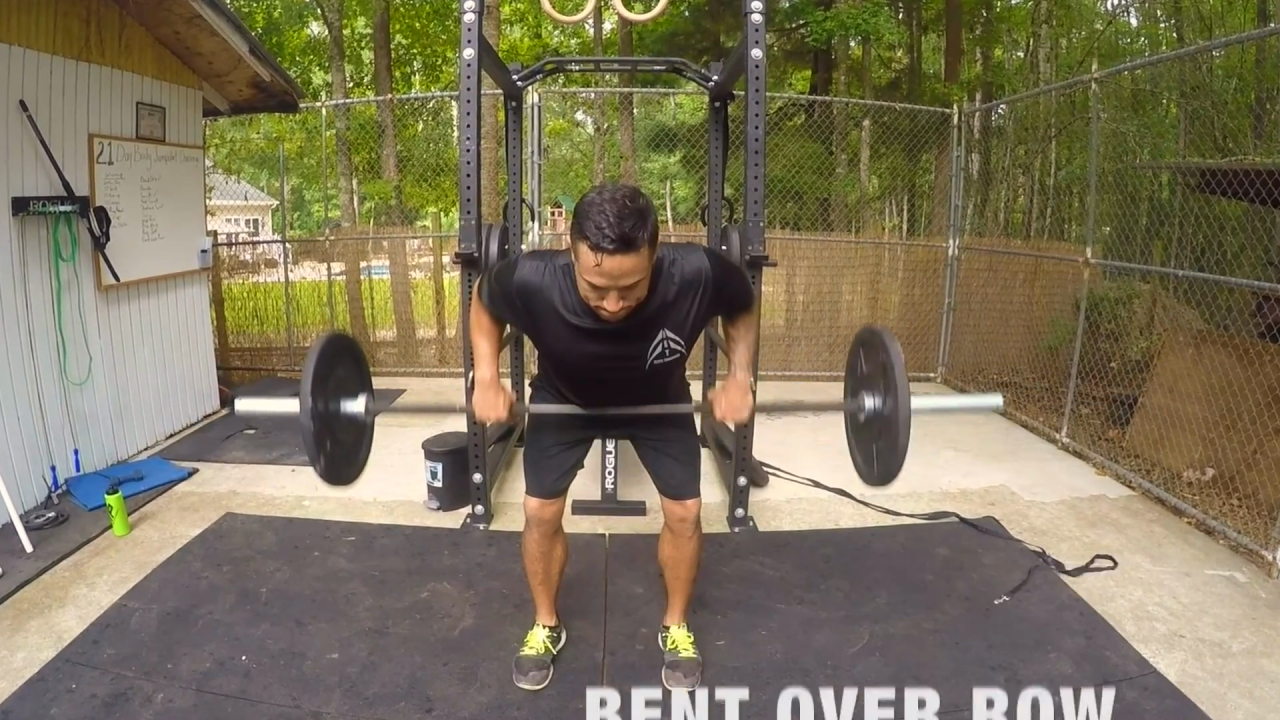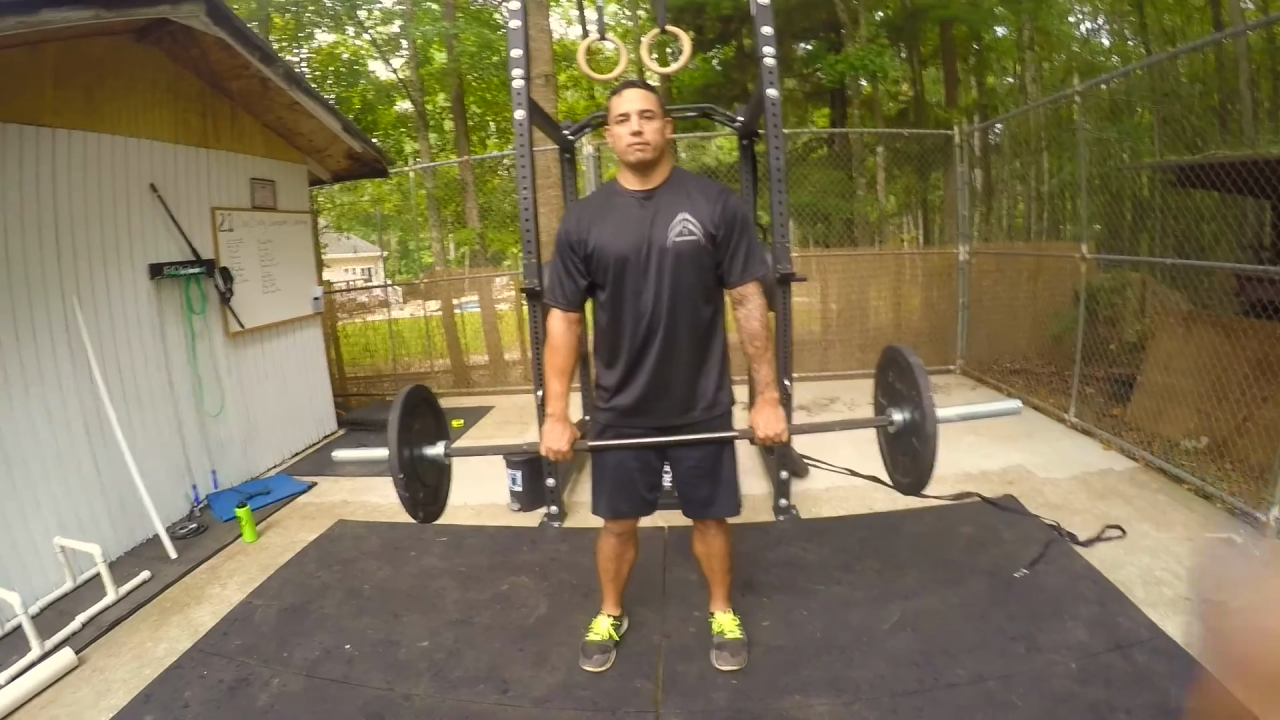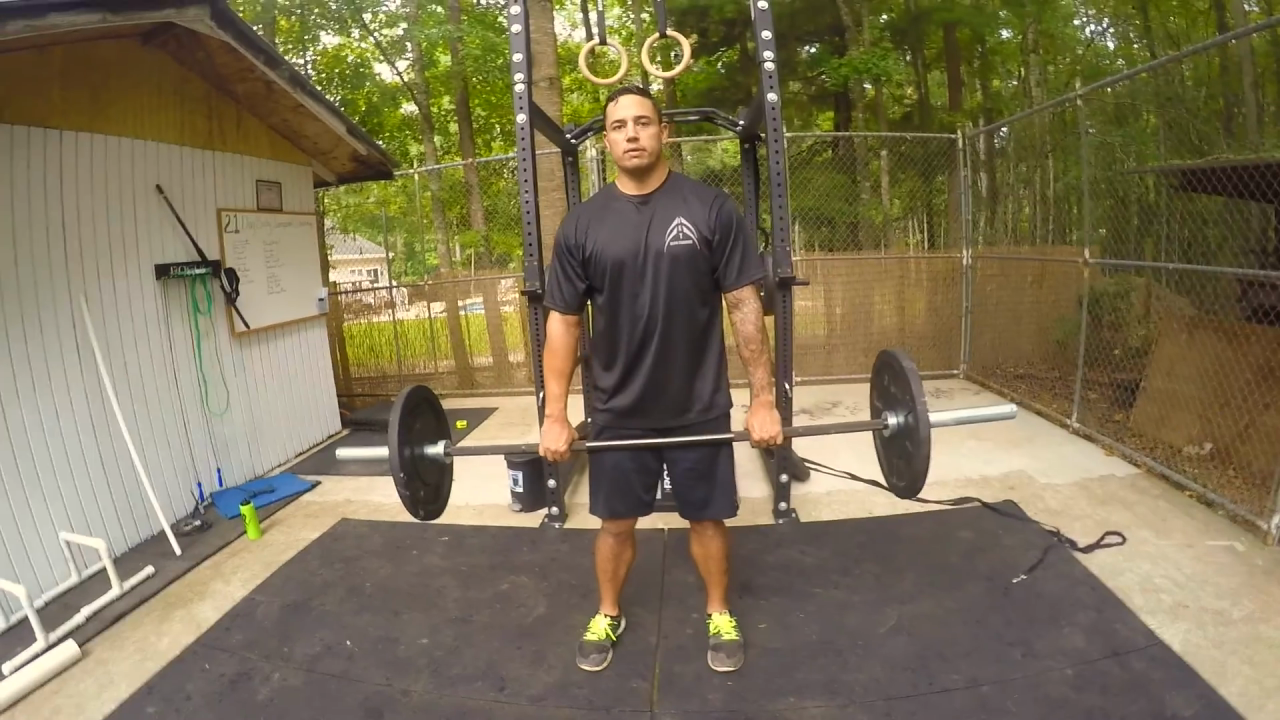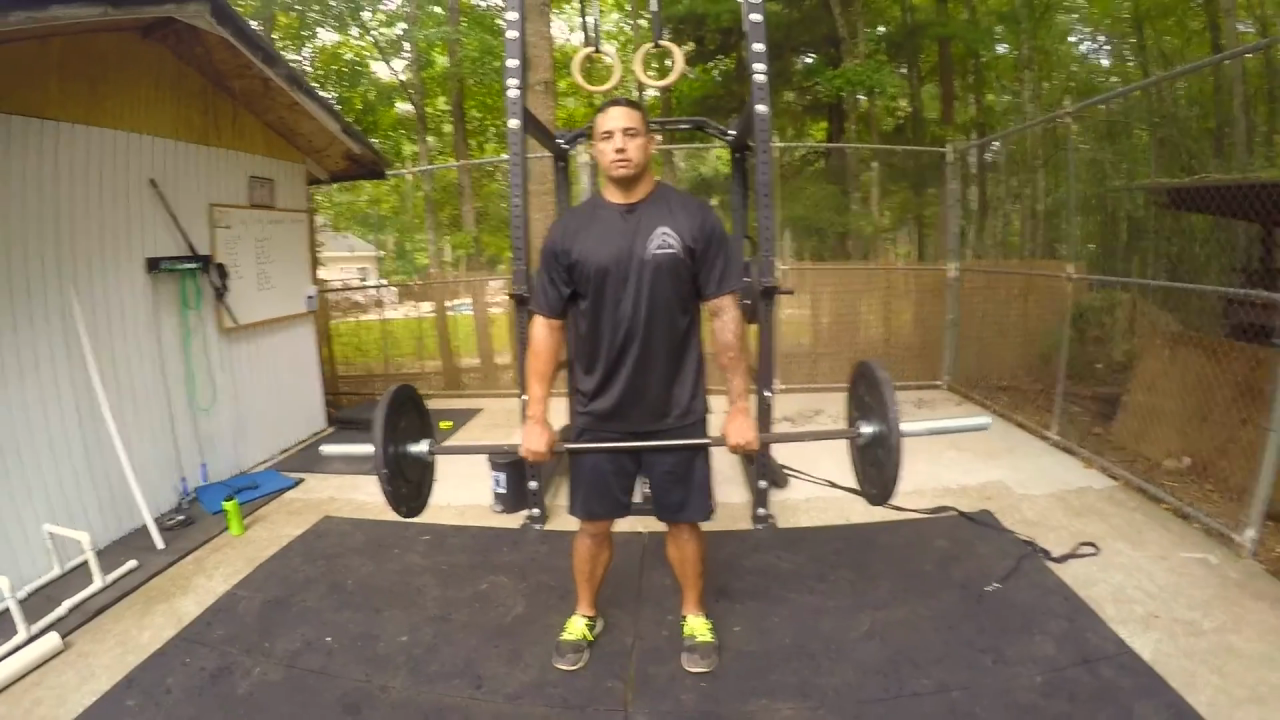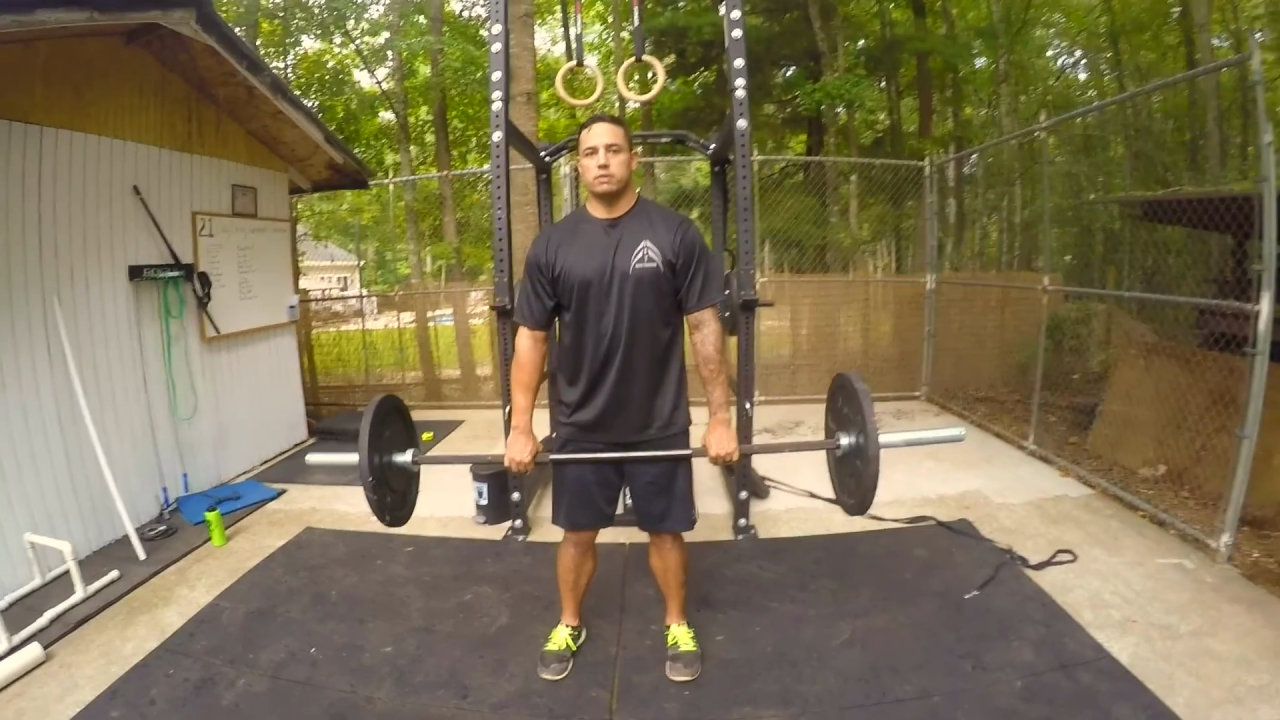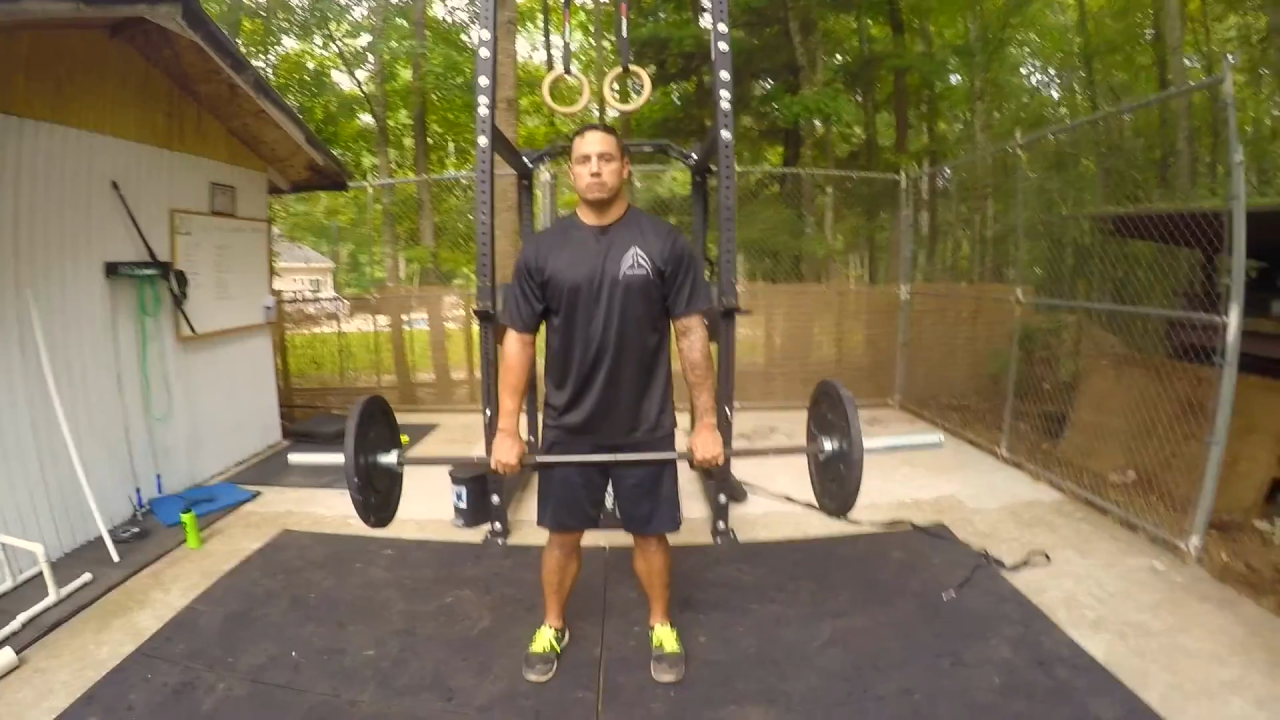
dt=0.2s
person 1, frame 1
left shoulder: (697, 273)
right shoulder: (530, 279)
left elbow: (743, 308)
right elbow: (483, 302)
left wrist: (738, 379)
right wrist: (487, 379)
left hip: (659, 401)
right hip: (564, 400)
left knee: (684, 510)
right knee: (540, 510)
left ankle: (675, 627)
right ankle: (546, 625)
person 1, frame 2
left shoulder: (718, 204)
right shoulder: (583, 220)
left elbow: (749, 300)
right elbow: (563, 318)
left wrist: (768, 397)
right wrist: (555, 414)
left hip: (703, 408)
right hip: (620, 410)
left knee: (711, 518)
right knee: (617, 522)
left ankle: (722, 611)
right ankle: (610, 614)
person 1, frame 3
left shoulder: (711, 208)
right shoulder: (582, 223)
left elbow: (744, 305)
right elbow: (563, 321)
left wrist: (764, 399)
right wrist: (554, 415)
left hip: (699, 409)
right hip: (618, 412)
left knee: (707, 518)
right knee: (615, 523)
left ankle: (719, 614)
right ankle: (608, 615)
person 1, frame 4
left shoulder: (694, 218)
right shoulder: (569, 230)
left elbow: (724, 313)
right elbow: (547, 325)
left wrist: (740, 406)
right wrist: (535, 416)
left hip: (677, 414)
right hip: (598, 415)
left knee: (683, 520)
right knee: (593, 523)
left ankle: (693, 616)
right ankle: (585, 615)
person 1, frame 5
left shoulder: (676, 233)
right shoulder: (552, 244)
left elbow: (704, 327)
right elbow: (531, 336)
left wrist: (720, 416)
right wrist: (520, 426)
left hip: (659, 425)
right hip: (582, 426)
left knee: (666, 530)
right knee: (577, 532)
left ankle: (677, 626)
right ankle: (569, 625)
person 1, frame 6
left shoulder: (665, 242)
right shoulder: (542, 249)
left elbow: (691, 332)
right elbow: (518, 339)
left wrist: (706, 421)
right wrist: (507, 428)
left hip: (645, 428)
right hip: (569, 429)
left knee: (651, 532)
right knee: (563, 533)
left ankle: (660, 626)
right ankle: (553, 626)
